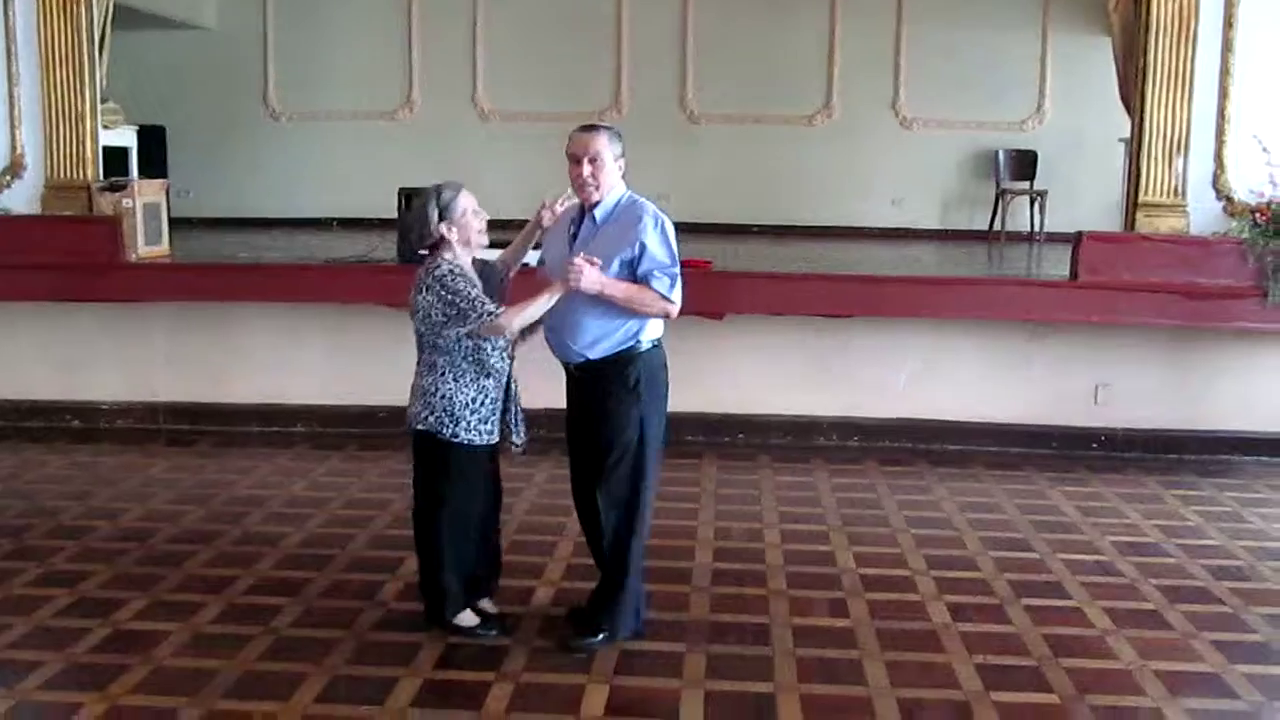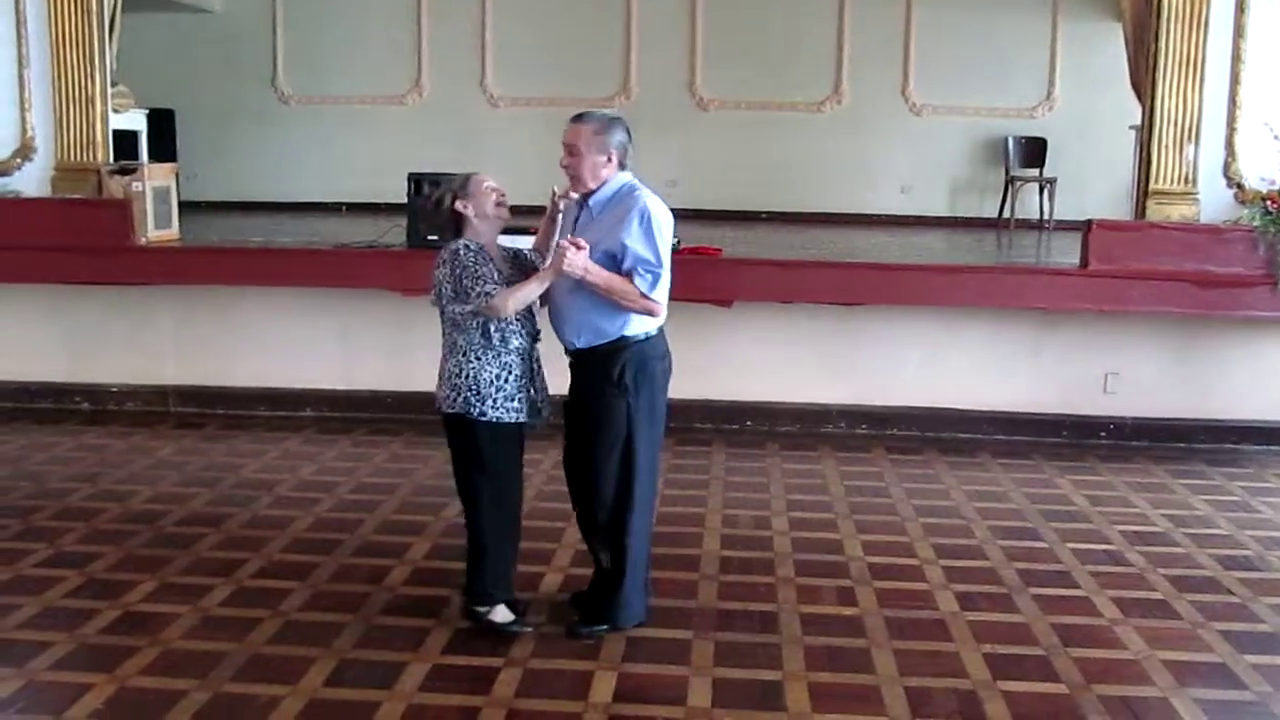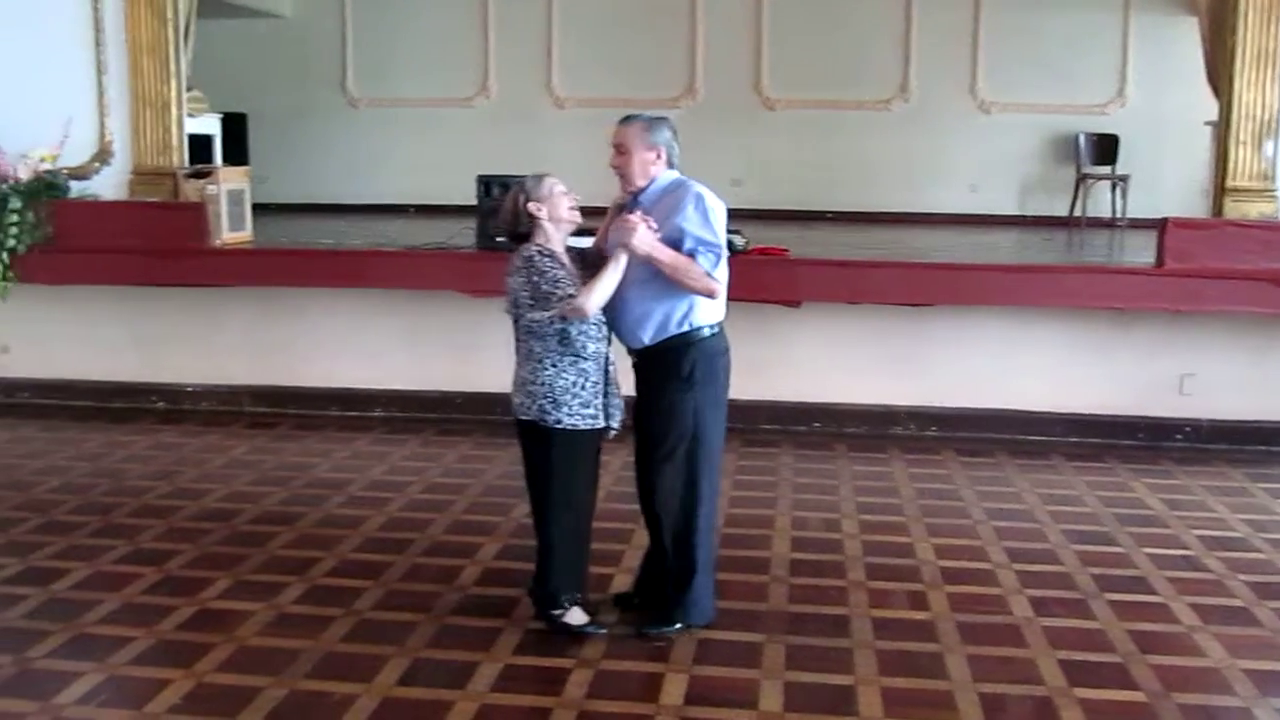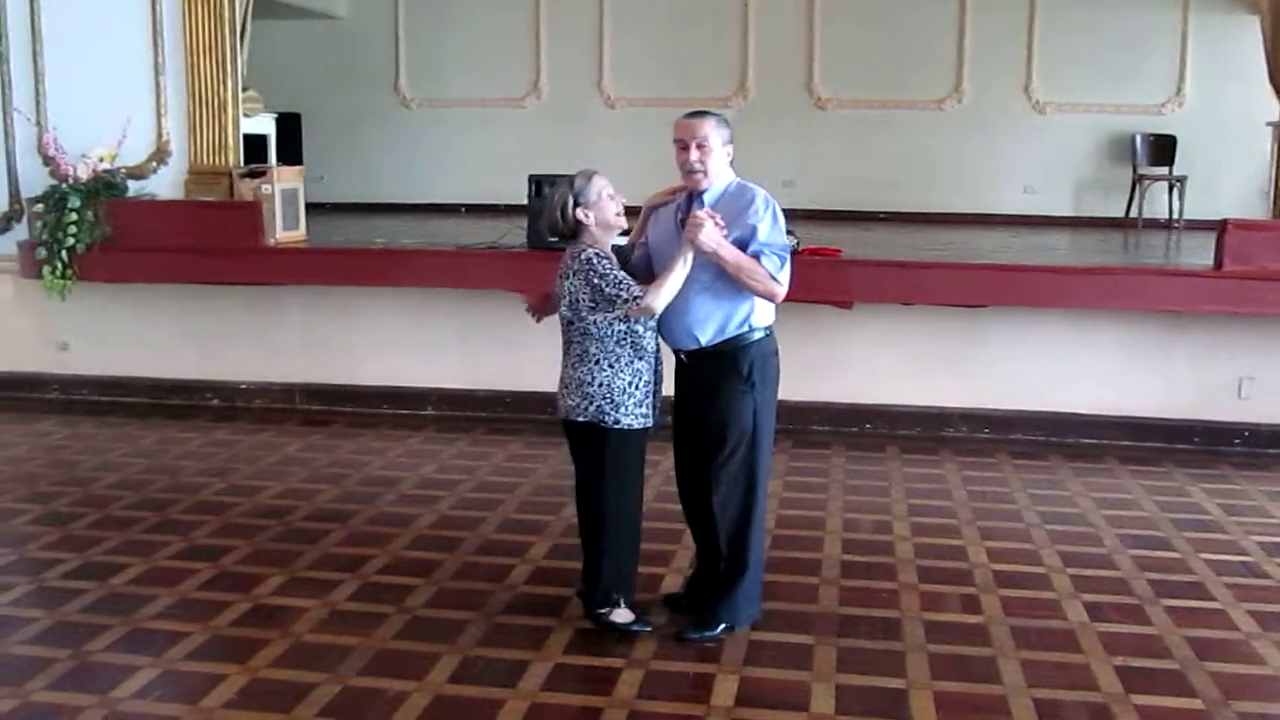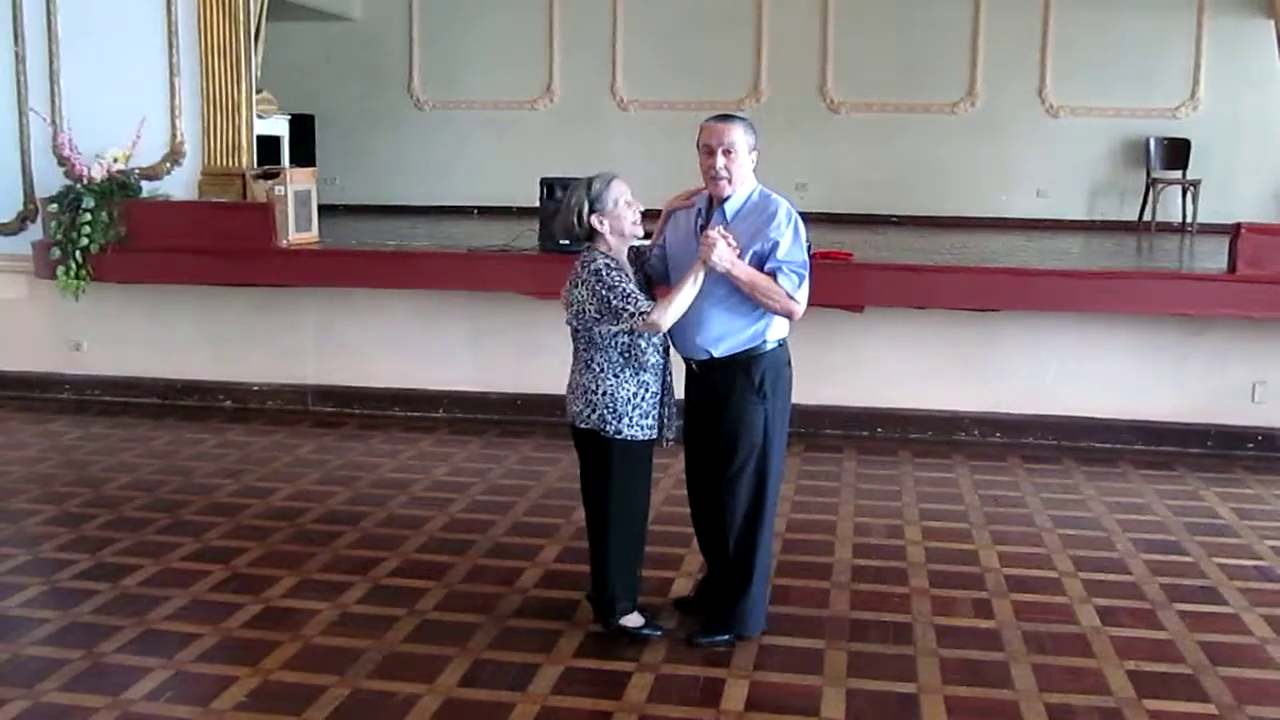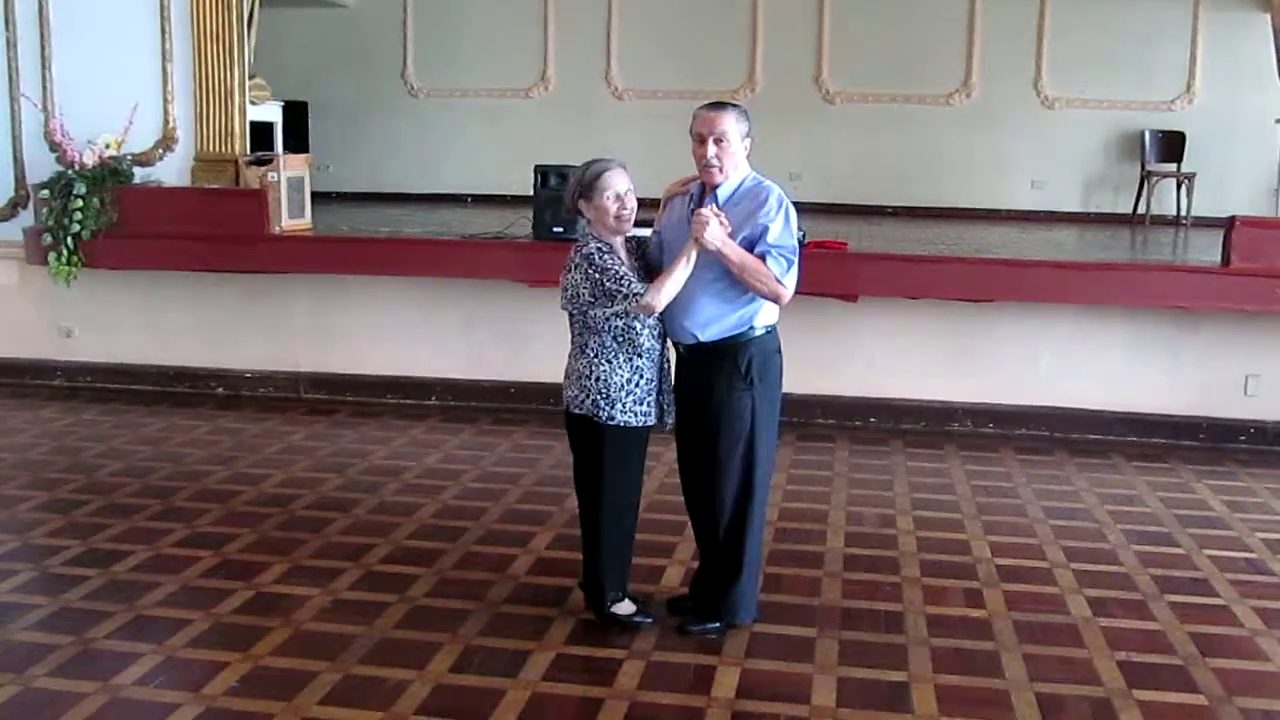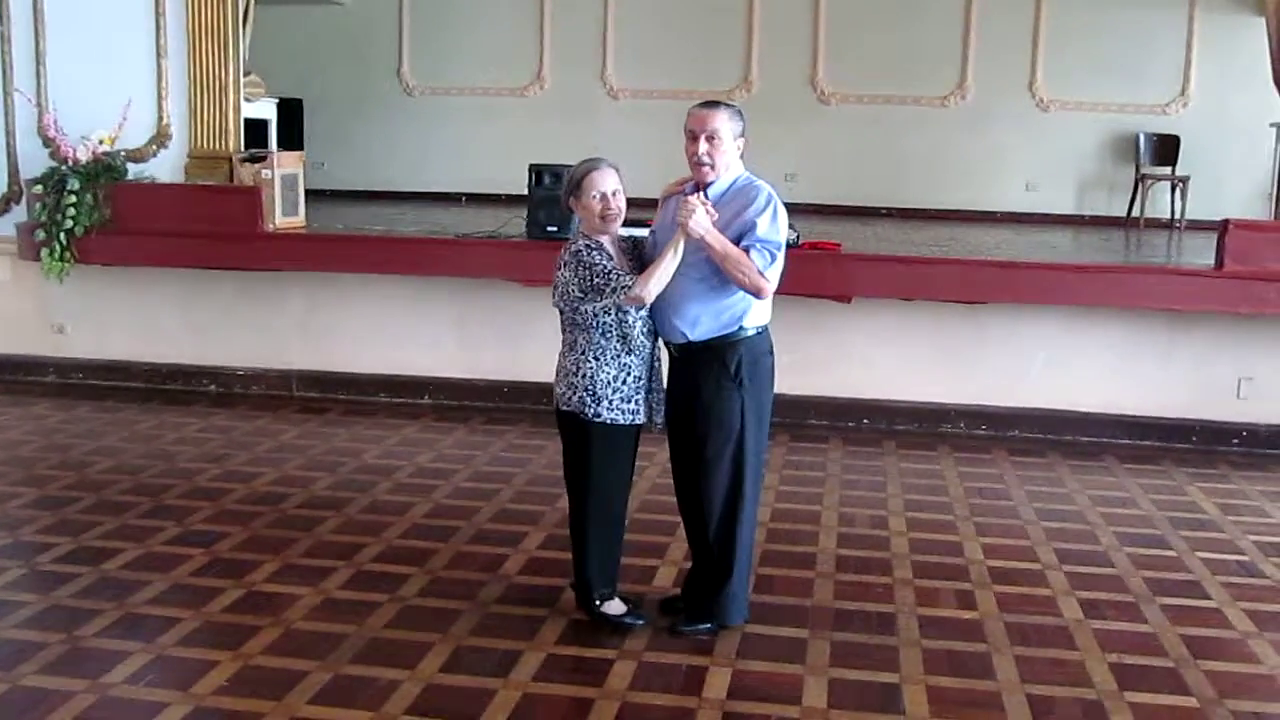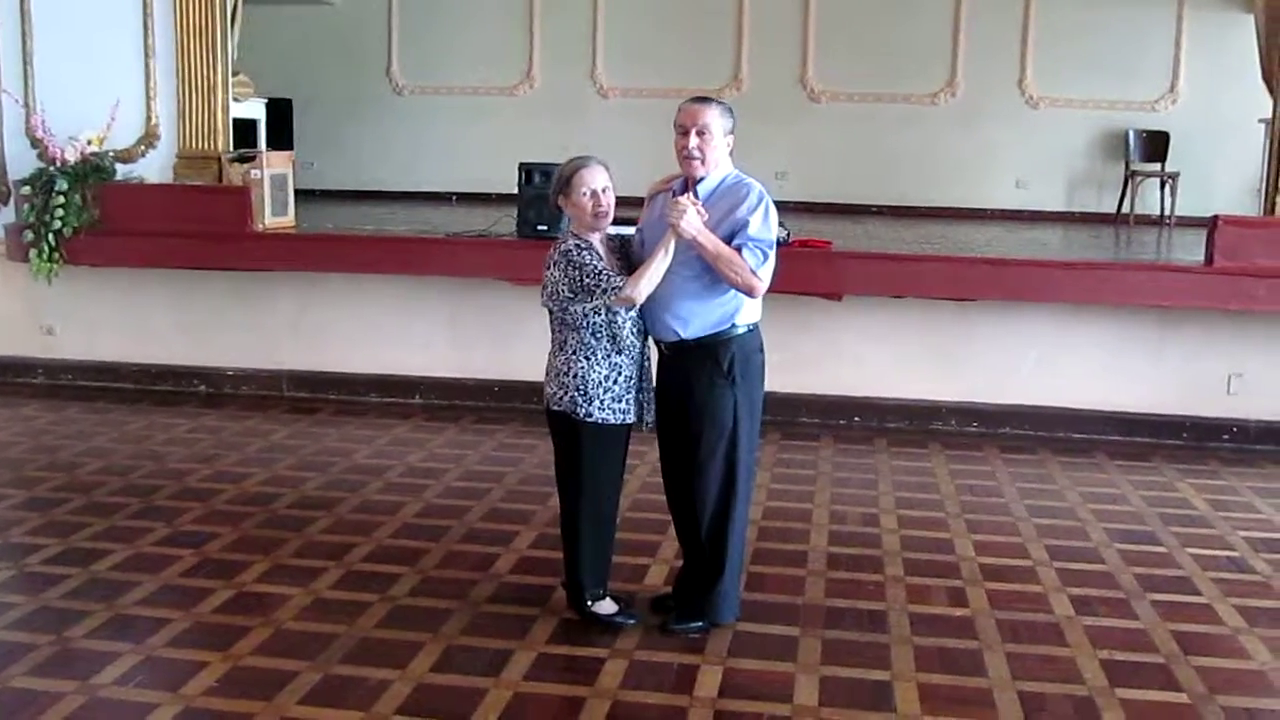
dt=0.5s
person 1, frame 1
left shoulder: (645, 221)
right shoulder: (561, 225)
left elbow: (668, 304)
left wrist: (601, 285)
left hip: (628, 374)
right hip: (581, 373)
left knee: (619, 494)
right knee: (588, 491)
left ankle: (619, 613)
right ankle: (608, 595)
person 1, frame 2
left shoulder: (641, 210)
right shoulder: (582, 207)
left elbow: (653, 301)
left wrist: (587, 270)
left hip: (628, 362)
right hip: (590, 359)
left knee: (620, 484)
right knee: (583, 473)
left ankle: (622, 602)
right ankle: (607, 579)
person 1, frame 3
left shoulder: (692, 200)
right shoulder: (627, 211)
left elbow: (712, 283)
left wrist: (649, 248)
left hip: (690, 357)
right hip: (652, 358)
left knee: (683, 479)
right knee: (655, 476)
left ankle: (687, 601)
right ankle: (656, 583)
person 1, frame 4
left shoulder: (753, 203)
right shoulder: (665, 215)
left elbow: (775, 287)
right elbow: (629, 277)
left wrist: (716, 246)
left hip: (740, 360)
right hip: (691, 362)
left knee: (734, 482)
right knee: (693, 478)
left ankle: (732, 603)
right ankle: (707, 581)
person 1, frame 5
left shoulder: (776, 216)
right shoulder: (683, 216)
left elbow: (793, 304)
right elbow: (650, 278)
left wrist: (729, 264)
left hip: (752, 373)
right hip: (701, 372)
left knee: (746, 493)
right knee: (703, 485)
left ankle: (739, 612)
right ankle: (717, 586)
person 1, frame 6
left shoulder: (768, 201)
right shoulder: (678, 203)
left elbow: (780, 289)
right elbow: (650, 269)
left wrist: (720, 244)
left hip: (742, 359)
right hip: (691, 358)
left knee: (736, 482)
right knee: (697, 479)
left ankle: (729, 602)
right ankle: (707, 585)
person 1, frame 7
left shoulder: (759, 200)
right shoulder: (676, 201)
left elbow: (762, 281)
left wrist: (705, 233)
left hip: (733, 359)
right hip: (683, 357)
left knee: (726, 484)
right knee: (691, 481)
left ankle: (721, 603)
right ankle: (700, 586)
person 1, frame 8
left shoulder: (748, 198)
right shoulder: (662, 198)
left elbow: (754, 281)
right elbow: (636, 267)
left wrist: (696, 233)
left hip: (724, 357)
right hip: (672, 356)
left knee: (718, 482)
right knee: (680, 478)
left ankle: (713, 600)
right ankle: (691, 583)
person 2, frame 1
left shoulder: (469, 269)
right shoulder: (441, 278)
left elbow: (502, 270)
right elbow: (503, 324)
left wrist: (536, 228)
right wrist: (562, 286)
left hip: (478, 415)
right hip: (449, 418)
left knee: (484, 506)
right knee: (449, 511)
left ankle: (476, 590)
right ankle: (445, 604)
person 2, frame 2
left shoulder: (506, 255)
right shoulder: (459, 256)
left elbow: (535, 262)
right elbow: (501, 305)
left wrist: (553, 215)
right wrist: (559, 269)
left hip: (508, 397)
right hip: (477, 400)
left knee: (504, 496)
right knee: (490, 500)
left ankle: (494, 586)
right ankle: (483, 599)
person 2, frame 3
left shoulder: (564, 259)
right shoulder: (531, 262)
left elbow: (598, 266)
right elbow: (583, 305)
right wrist: (626, 251)
left hip: (581, 403)
right hip: (553, 407)
left knee: (575, 502)
right knee: (561, 503)
left ankle: (558, 588)
right ankle: (556, 601)
person 2, frame 4
left shoulder: (603, 257)
right shoulder: (586, 263)
right elbow: (650, 303)
left wrist: (648, 213)
right wrist: (690, 246)
left hip: (619, 403)
right hip: (603, 407)
left knee: (617, 500)
right knee: (609, 502)
left ankle: (604, 588)
right ankle: (603, 600)
person 2, frame 5
left shoulder: (626, 260)
right shoulder: (596, 272)
left elbow: (655, 259)
right elbow: (656, 320)
left wrist: (668, 216)
right wrist: (703, 265)
left hip: (631, 411)
right hip: (609, 414)
left knee: (627, 508)
right knee: (614, 509)
left ankle: (614, 595)
right ankle: (614, 606)
person 2, frame 6
left shoulder: (631, 247)
right shoulder: (589, 257)
right elbow: (650, 301)
right wrist: (696, 243)
left hip: (630, 397)
right hip: (603, 400)
left knee: (621, 496)
right knee: (607, 497)
left ankle: (606, 582)
right ankle: (605, 594)
person 2, frame 7
left shoulder: (628, 247)
right shoulder: (579, 255)
right elbow: (642, 292)
right wrist: (683, 233)
left hip: (624, 395)
right hip: (593, 398)
left knee: (613, 495)
right knee: (596, 495)
left ankle: (598, 581)
right ankle: (595, 593)
person 2, frame 8
left shoulder: (618, 246)
right shoulder: (568, 255)
right elbow: (631, 294)
right wrist: (674, 232)
left hip: (614, 394)
right hip: (582, 396)
left knee: (604, 494)
right knee: (586, 495)
left ankle: (591, 582)
right ankle: (586, 593)
